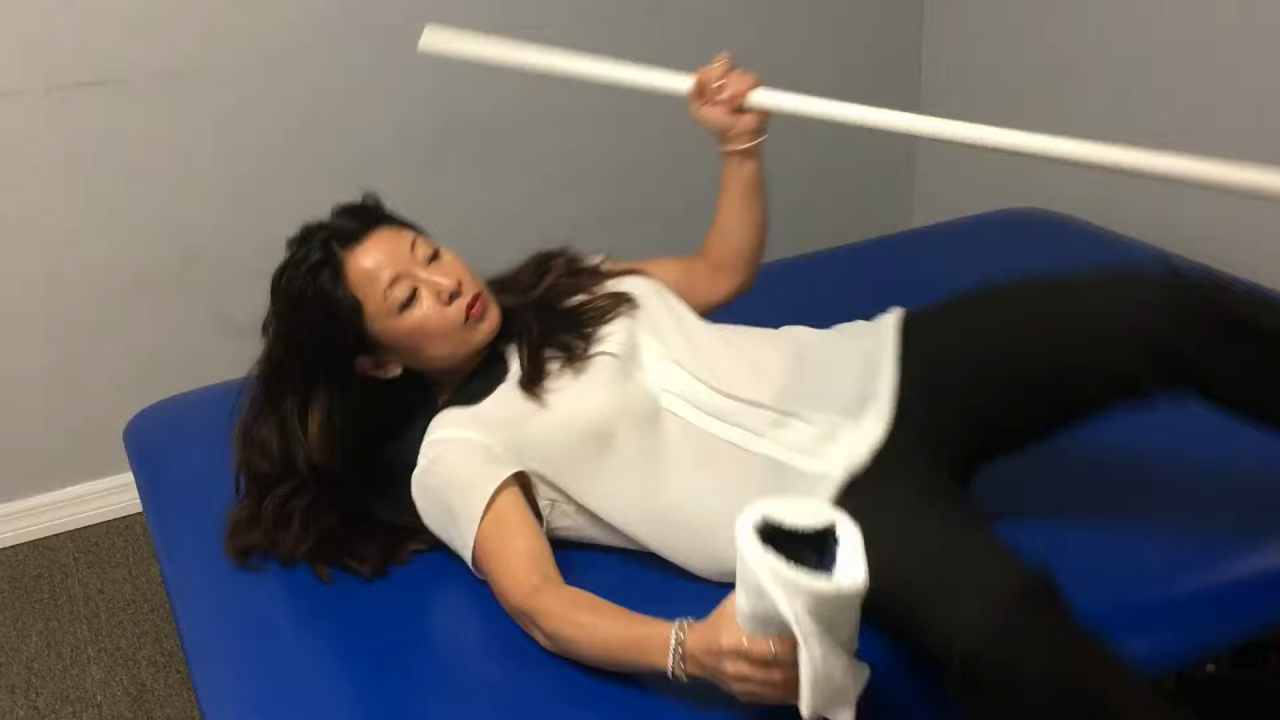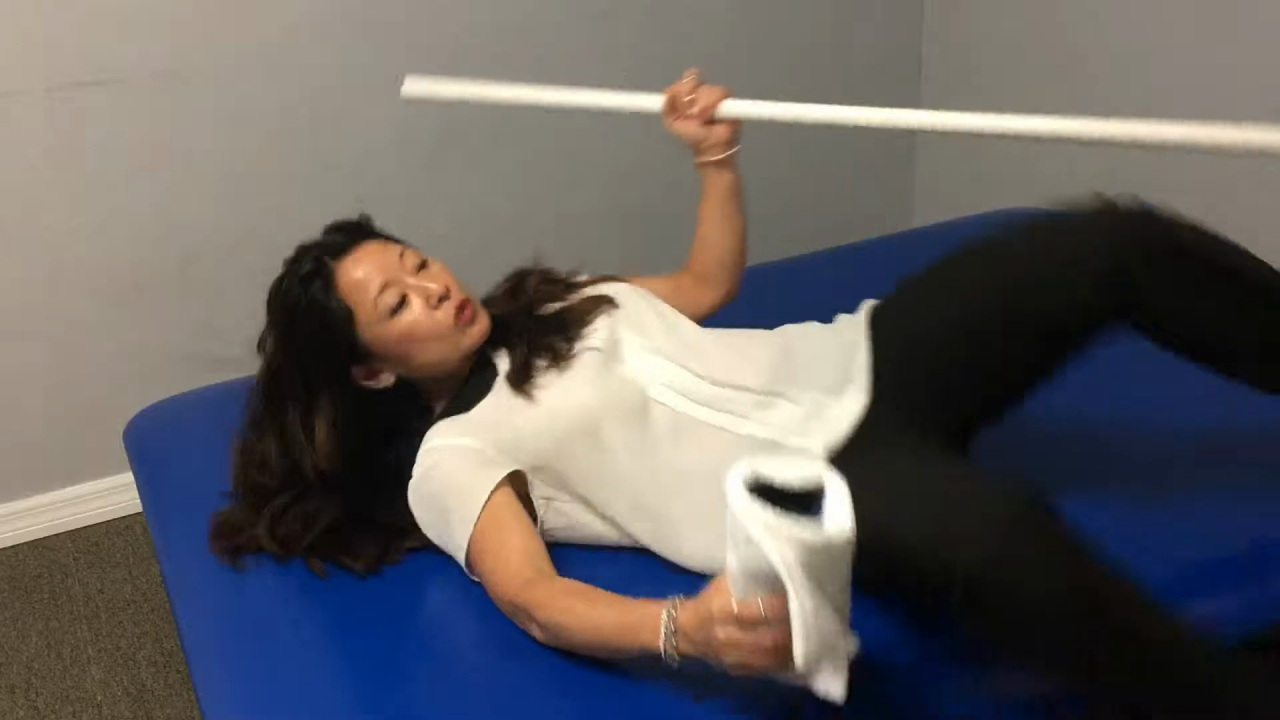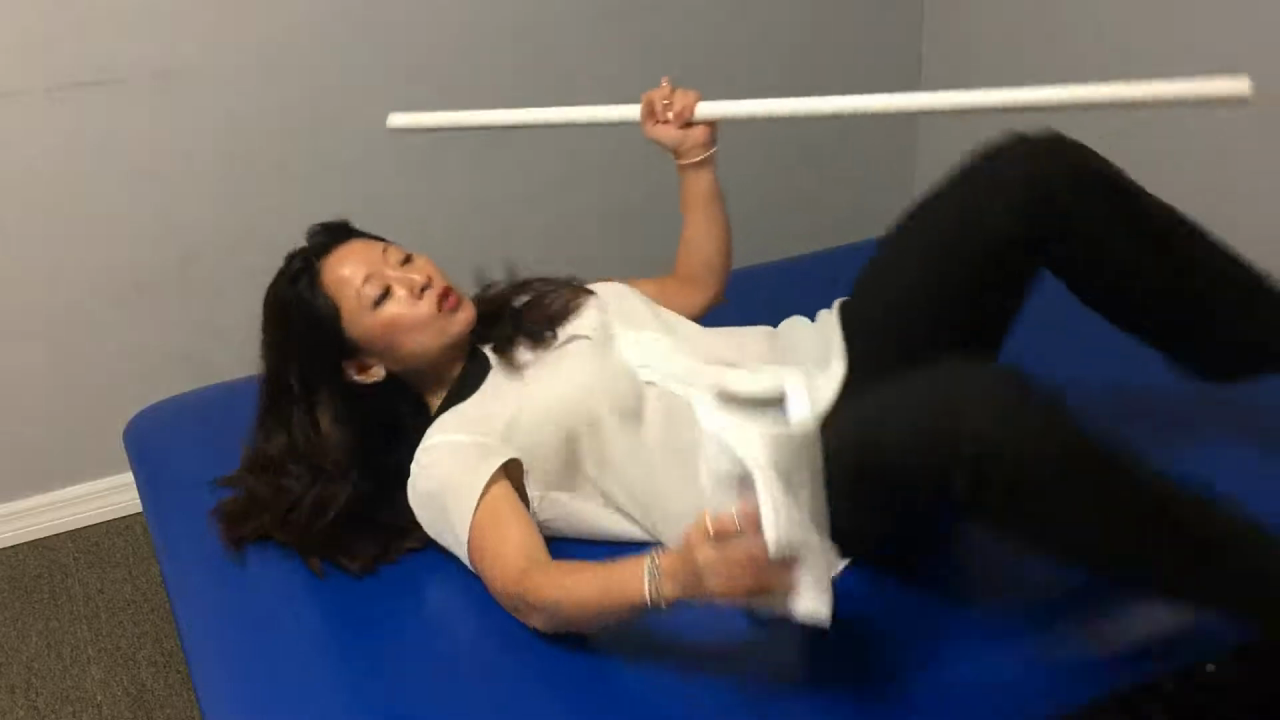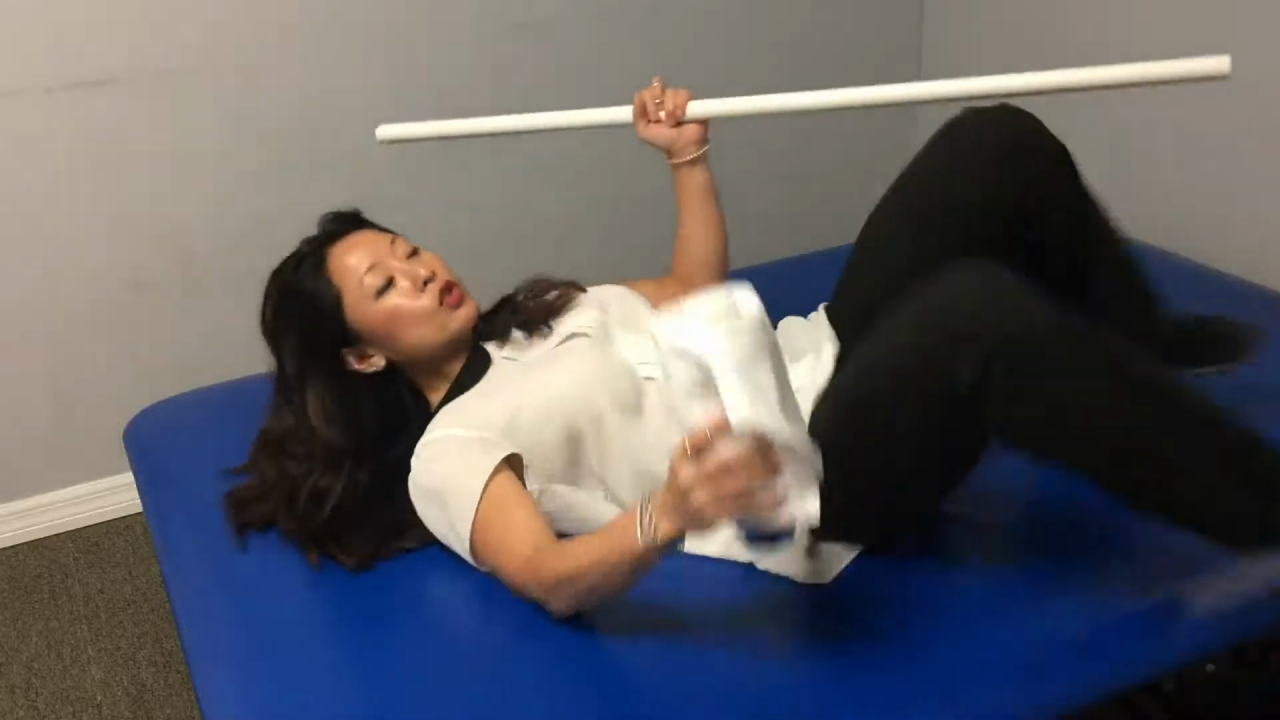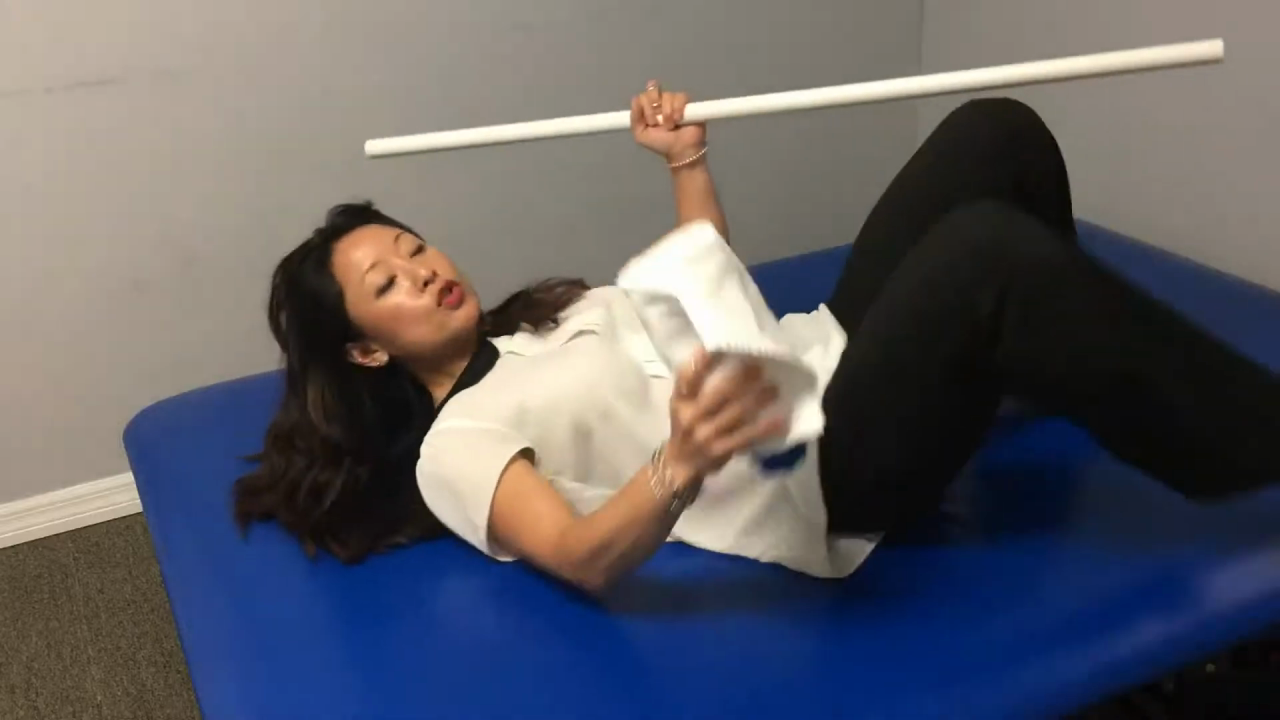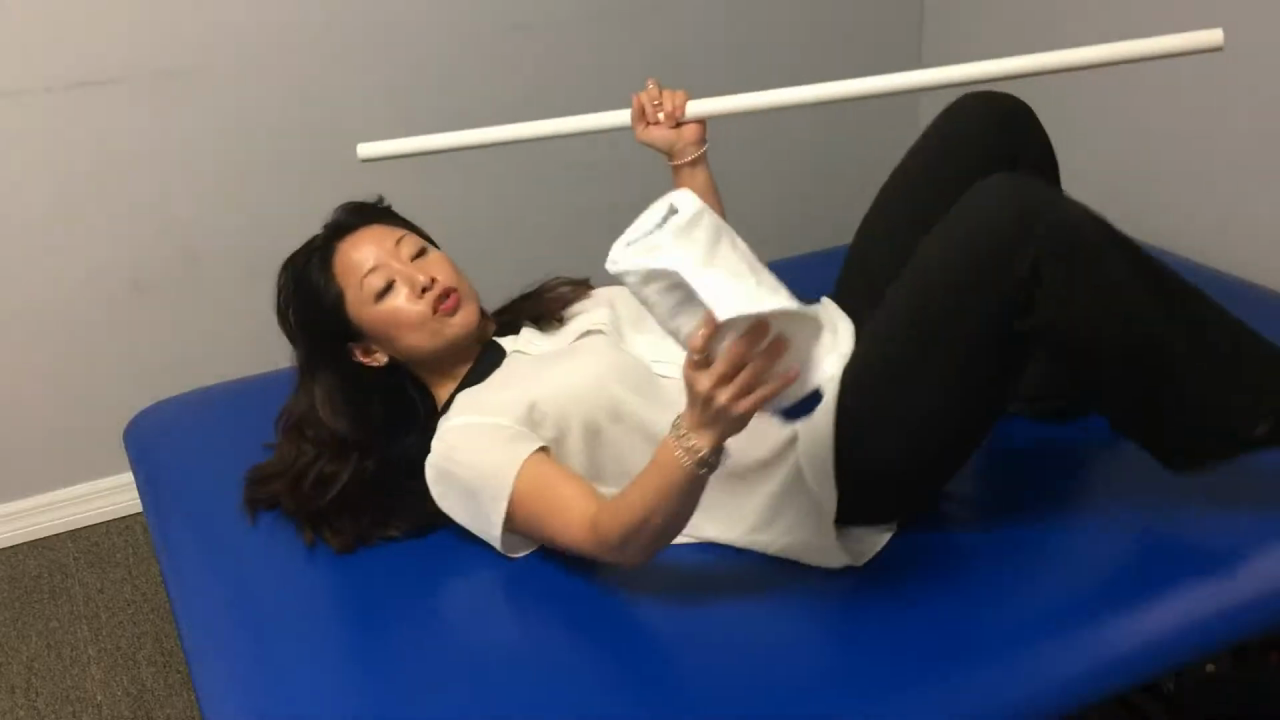
dt=0.1s
person 1, frame 1
left shoulder: (562, 296)
right shoulder: (456, 453)
left elbow: (726, 269)
right elbow: (543, 609)
left wrist: (741, 146)
left hip: (872, 373)
right hip: (831, 501)
left knee: (1167, 313)
right knee: (1003, 623)
person 1, frame 2
left shoulder: (550, 307)
right shoulder: (451, 458)
left elbow: (710, 284)
right elbow: (538, 603)
left wrist: (714, 158)
right wrist: (683, 630)
left hip: (855, 368)
left knee: (1108, 240)
right knee: (995, 530)
person 1, frame 3
left shoulder: (535, 312)
right shoulder: (446, 457)
left elbow: (697, 287)
right elbow: (536, 594)
left wrist: (694, 160)
right wrist: (676, 572)
left hip: (835, 354)
right hip: (820, 484)
left knee: (1038, 171)
right knee: (980, 415)
person 1, frame 4
left shoulder: (539, 313)
right shoulder: (448, 450)
left elbow: (697, 287)
right elbow: (547, 575)
left wrist: (687, 158)
right wrist: (670, 513)
left hip: (833, 350)
right hip: (826, 483)
left knee: (998, 143)
right knee: (976, 313)
left ankle: (1140, 342)
person 1, frame 5
left shoulder: (537, 313)
right shoulder: (451, 449)
right elbow: (584, 556)
left wrist: (686, 162)
right wrist: (683, 464)
left hip: (835, 357)
right hip: (830, 480)
left knee: (998, 133)
right knee: (986, 250)
left ankle: (1062, 368)
person 1, frame 6
left shoulder: (543, 315)
right shoulder: (462, 445)
right elbow: (609, 536)
left wrist: (688, 158)
right wrist: (701, 432)
left hip: (842, 349)
right hip: (838, 470)
left knee: (993, 125)
right knee: (1011, 222)
left ankle: (1048, 367)
